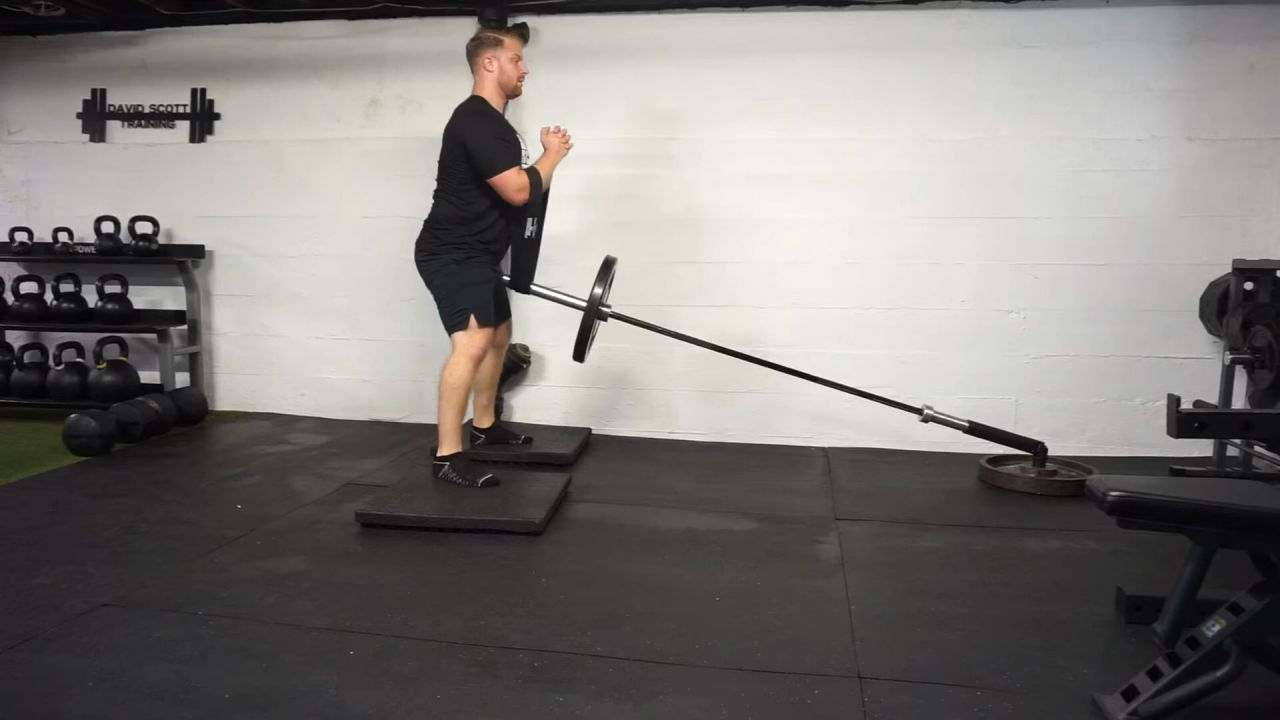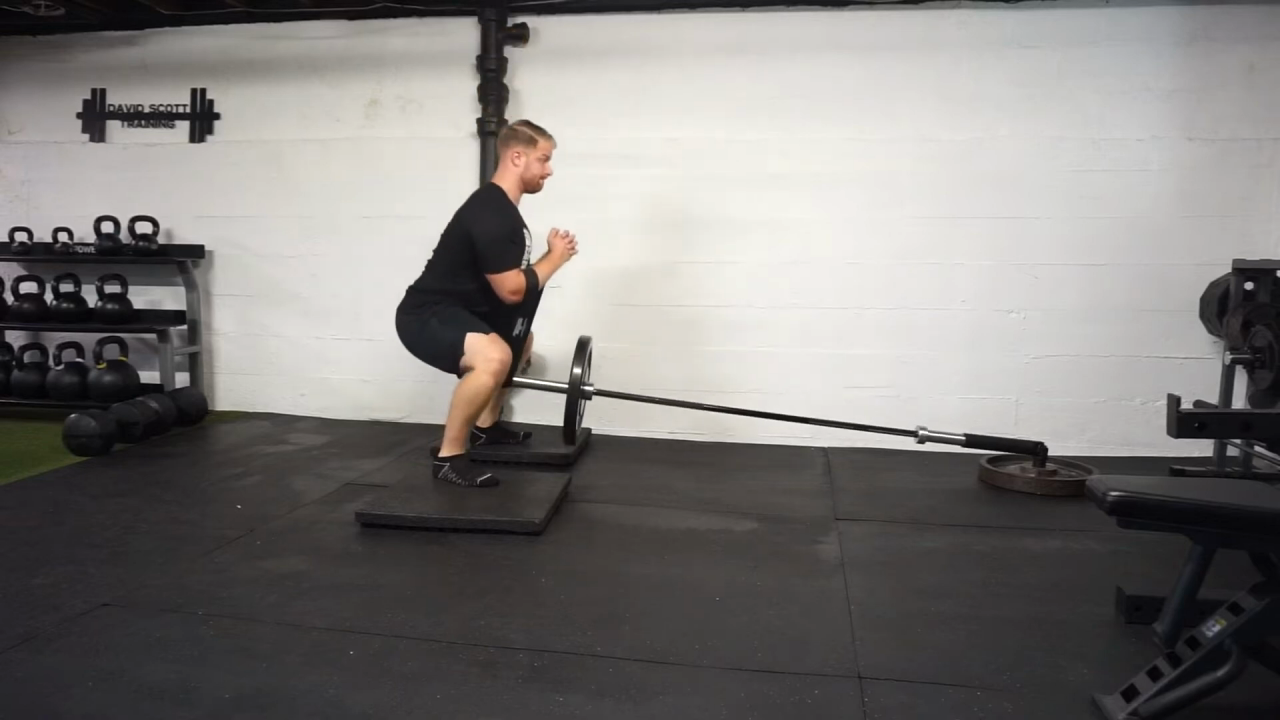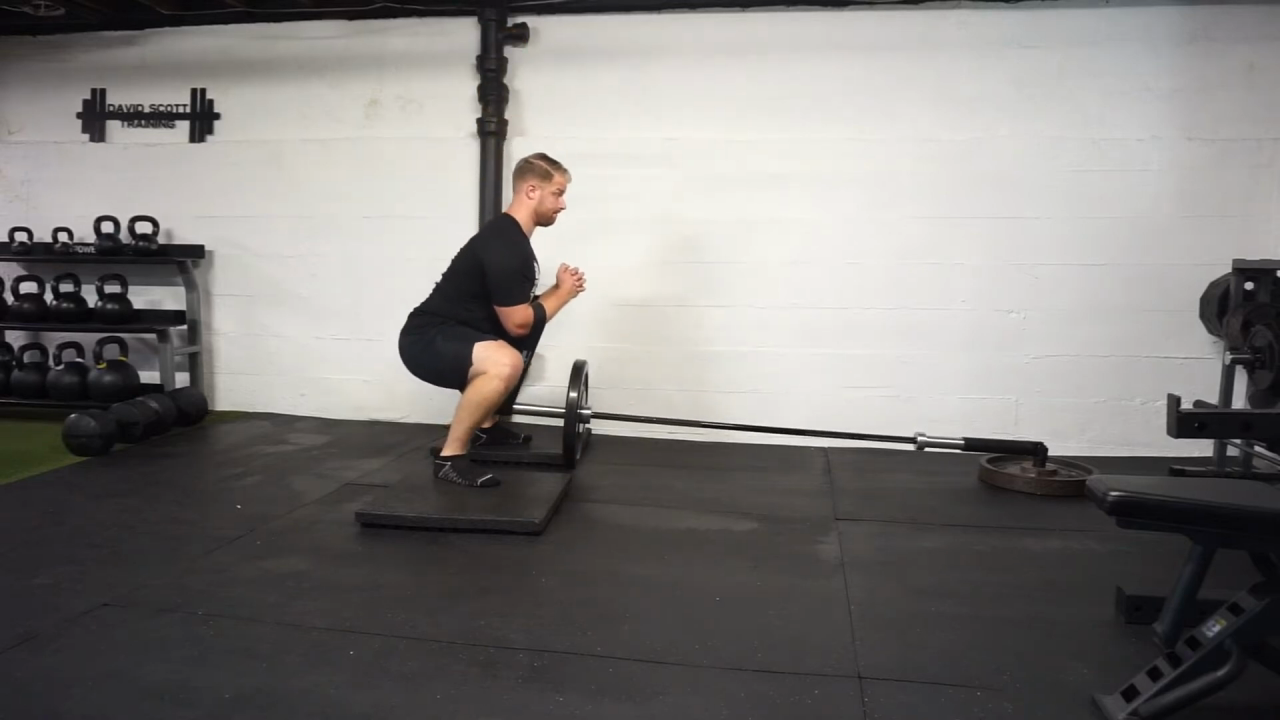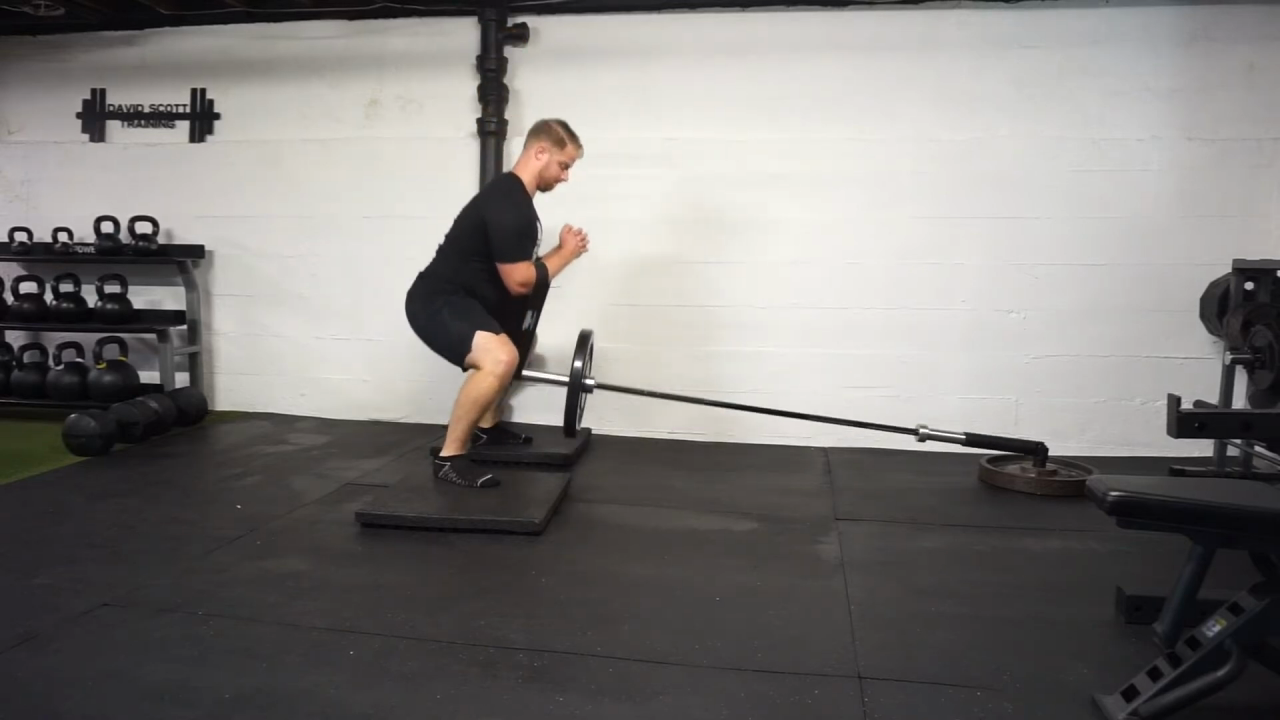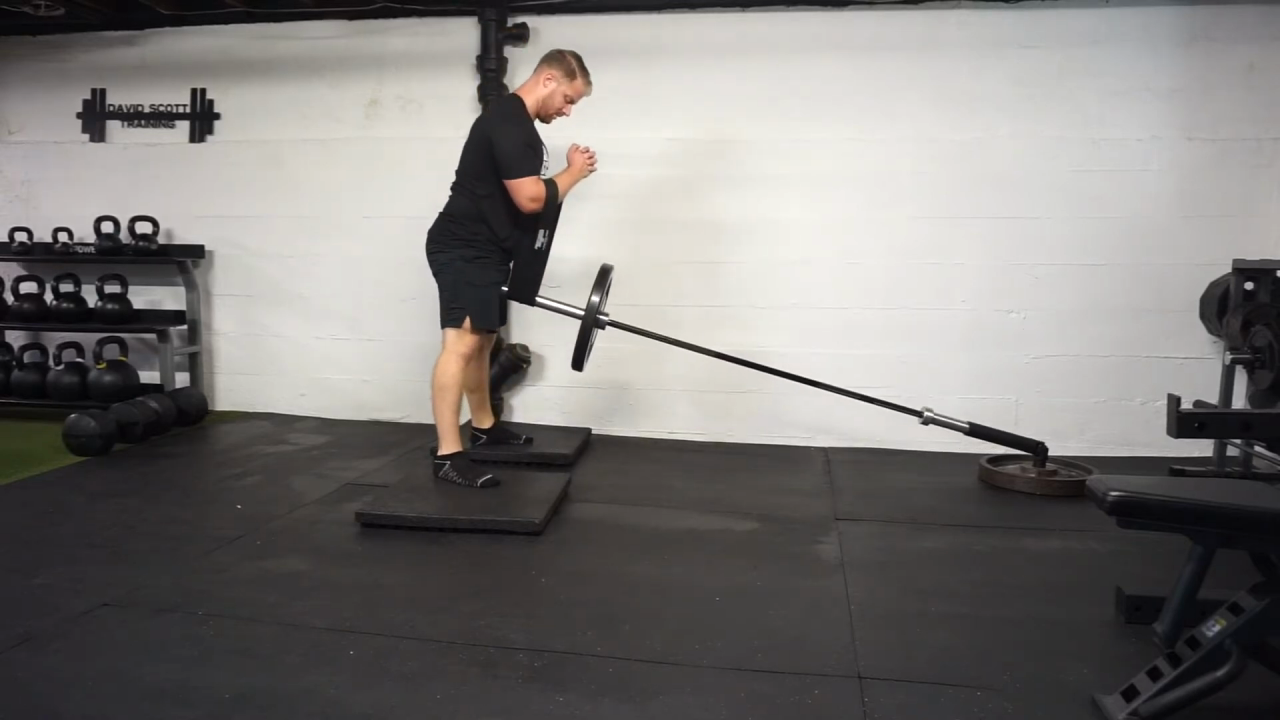
dt=1s
person 1, frame 1
left shoulder: (489, 119)
right shoulder: (476, 121)
right elbow: (518, 190)
right wrist: (553, 153)
left hip: (476, 251)
right hip: (453, 253)
left knee: (497, 335)
right knee: (472, 343)
left ankle: (484, 426)
right ankle: (448, 457)
person 1, frame 2
left shoulder: (501, 208)
right shoulder: (490, 215)
left elbow: (510, 285)
right elbow: (512, 290)
right wrist: (556, 256)
left hip: (460, 309)
right hip: (426, 316)
left knee: (519, 342)
right knee: (493, 357)
left ankle: (485, 427)
right ankle: (449, 458)
person 1, frame 3
left shoulder: (511, 237)
right shoulder: (505, 247)
left elbow: (516, 314)
right elbow: (519, 322)
left wrist: (560, 289)
right wrist: (564, 292)
left hip: (452, 333)
right hip: (427, 339)
left knee: (521, 351)
right knee: (505, 364)
left ankle: (486, 427)
right ankle: (451, 458)
person 1, frame 4
left shoulder: (513, 196)
right shoulder: (508, 205)
left elbow: (516, 275)
right elbow: (518, 282)
left wrist: (561, 252)
right wrist: (566, 253)
left hip: (465, 295)
right hip: (437, 301)
left knee: (511, 347)
right knee: (500, 358)
left ankle: (486, 426)
right ankle: (450, 456)
person 1, frame 5
left shoulder: (515, 120)
right shoulder: (508, 121)
left elbow: (526, 195)
right elbow: (530, 198)
right wrist: (575, 171)
left hip: (484, 249)
right hip: (464, 249)
left knee: (481, 341)
right knee: (461, 344)
left ankle: (484, 427)
right ankle: (448, 455)
